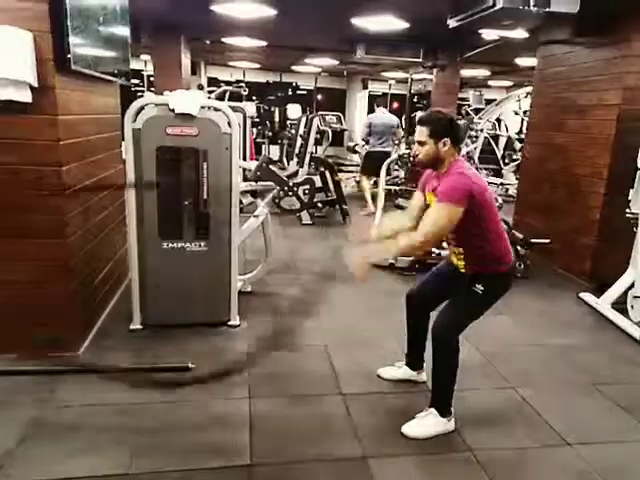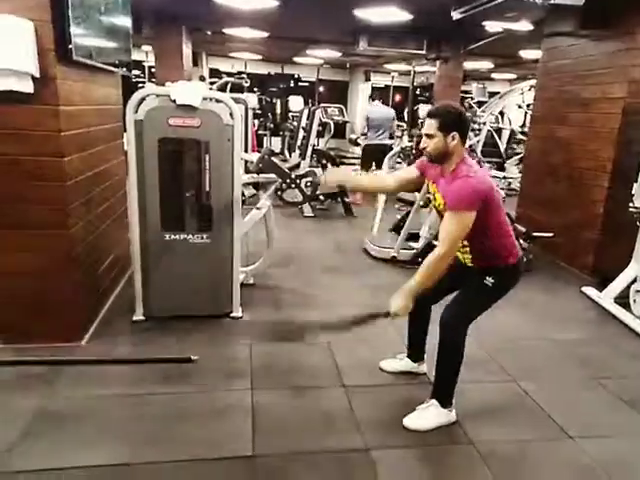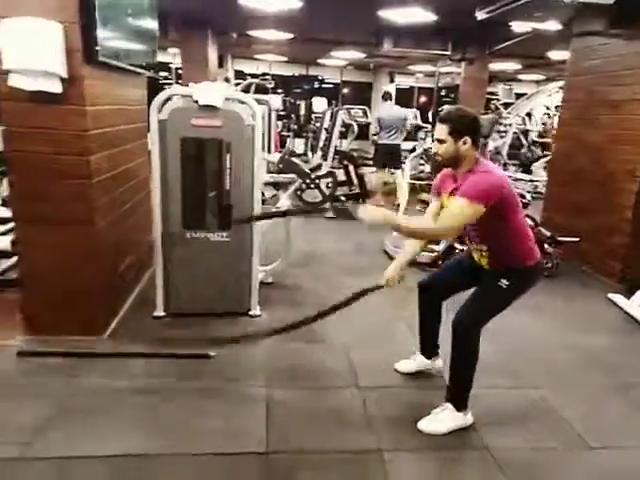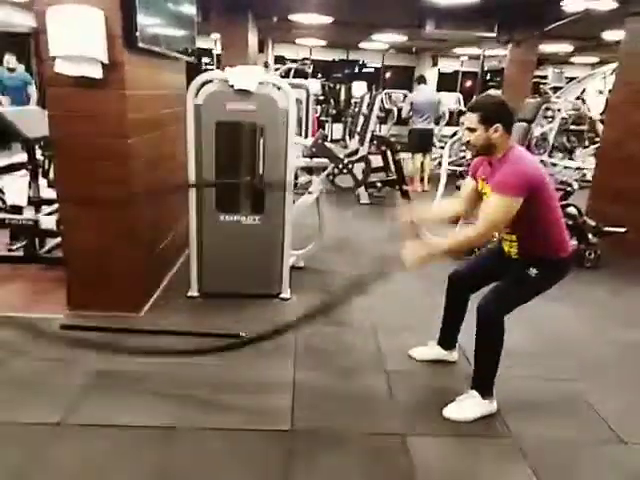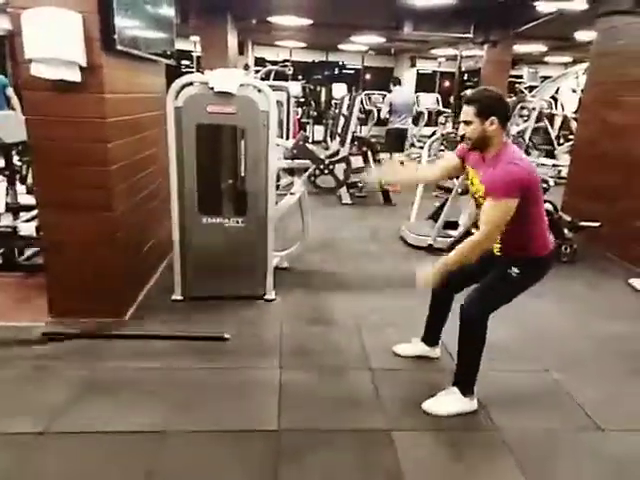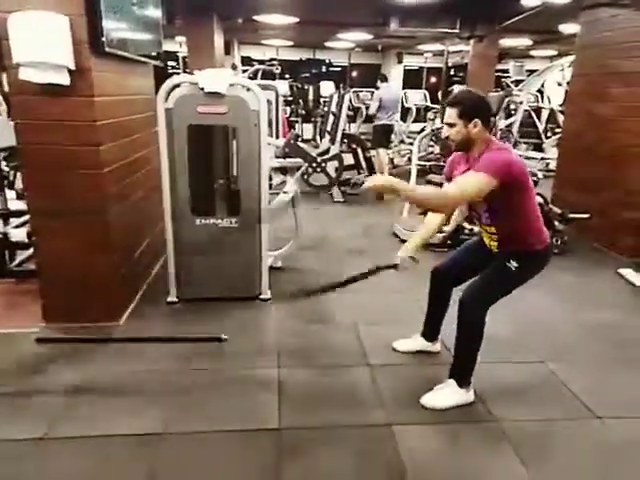
dt=0.3s
person 1, frame 1
left shoulder: (460, 183)
right shoulder: (432, 174)
left elbow: (425, 239)
right elbow: (409, 219)
left wrist: (371, 255)
right wrist: (372, 234)
left hip: (491, 272)
right hip: (462, 261)
left knee: (444, 329)
right knee: (416, 299)
left ankle: (441, 414)
right ankle: (414, 366)
person 1, frame 2
left shoulder: (467, 185)
right shoulder: (431, 165)
left elbow: (445, 251)
right elbow: (390, 183)
left wrist: (407, 294)
right wrist: (346, 178)
left hip: (498, 266)
right hip: (467, 256)
left knee: (452, 321)
right knee: (420, 295)
left ankle: (442, 407)
right ankle: (415, 359)
person 1, frame 3
left shoulder: (482, 181)
right shoulder: (449, 176)
left elbow: (441, 230)
right elbow: (428, 223)
left wrist: (386, 217)
right wrist: (399, 262)
left hip: (516, 267)
right hip: (483, 256)
left knee: (465, 322)
right knee: (430, 288)
left ankle: (458, 410)
right ankle: (429, 356)
person 1, frame 4
left shoulder: (516, 171)
right shoulder: (484, 161)
left elbow: (482, 232)
right elbow: (463, 204)
left wrist: (427, 250)
right wrist: (422, 213)
left hip: (547, 258)
right hip: (514, 246)
left knee: (490, 309)
right knee: (459, 281)
left ankle: (483, 397)
right ankle: (446, 346)
person 1, frame 5
left shoulder: (509, 172)
right shoulder: (473, 151)
left elbow: (484, 236)
right elbow: (431, 173)
left wrist: (439, 268)
right wrist: (386, 174)
left hip: (529, 257)
right hip: (499, 246)
left knee: (473, 310)
right knee: (443, 282)
left ankle: (463, 394)
right ankle: (429, 344)
person 1, frame 6
left shoulder: (499, 161)
right shoulder: (459, 158)
left elbow: (449, 201)
right elbow: (442, 210)
left wrist: (393, 185)
right wrist: (412, 244)
left hip: (527, 250)
right hip: (494, 239)
left knee: (472, 302)
right knee: (442, 275)
left ankle: (460, 386)
right ankle: (429, 338)
